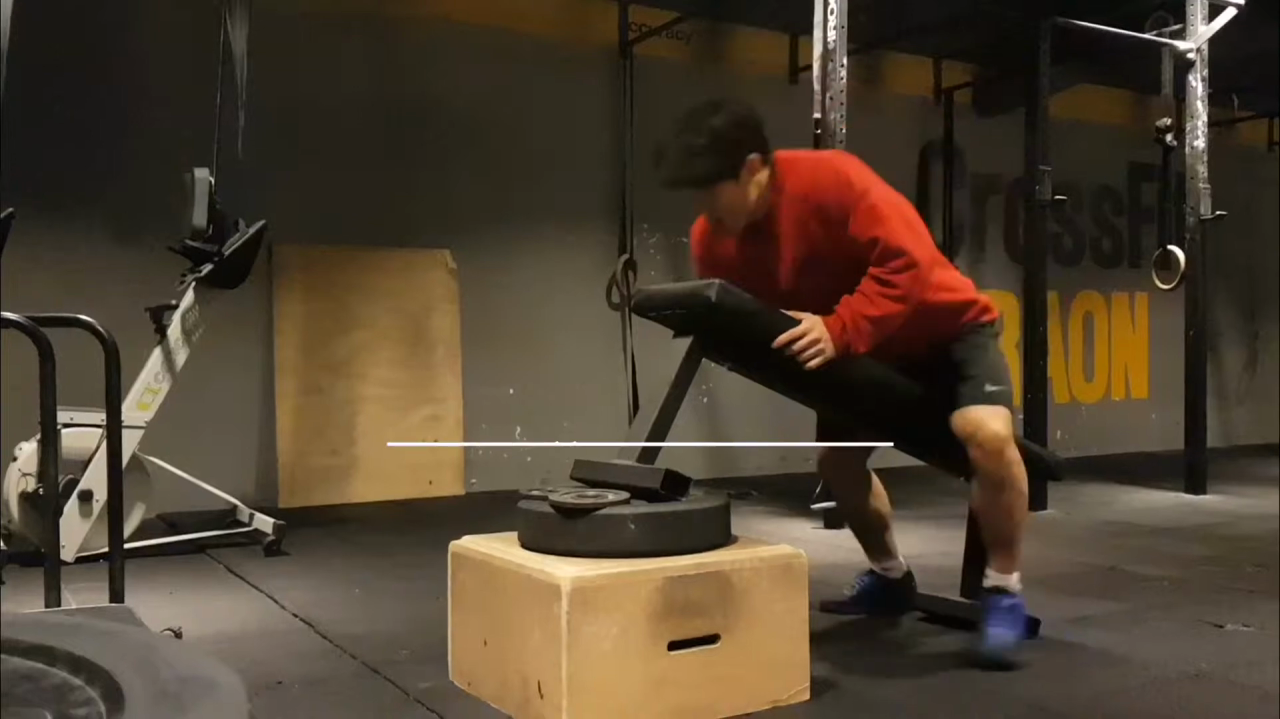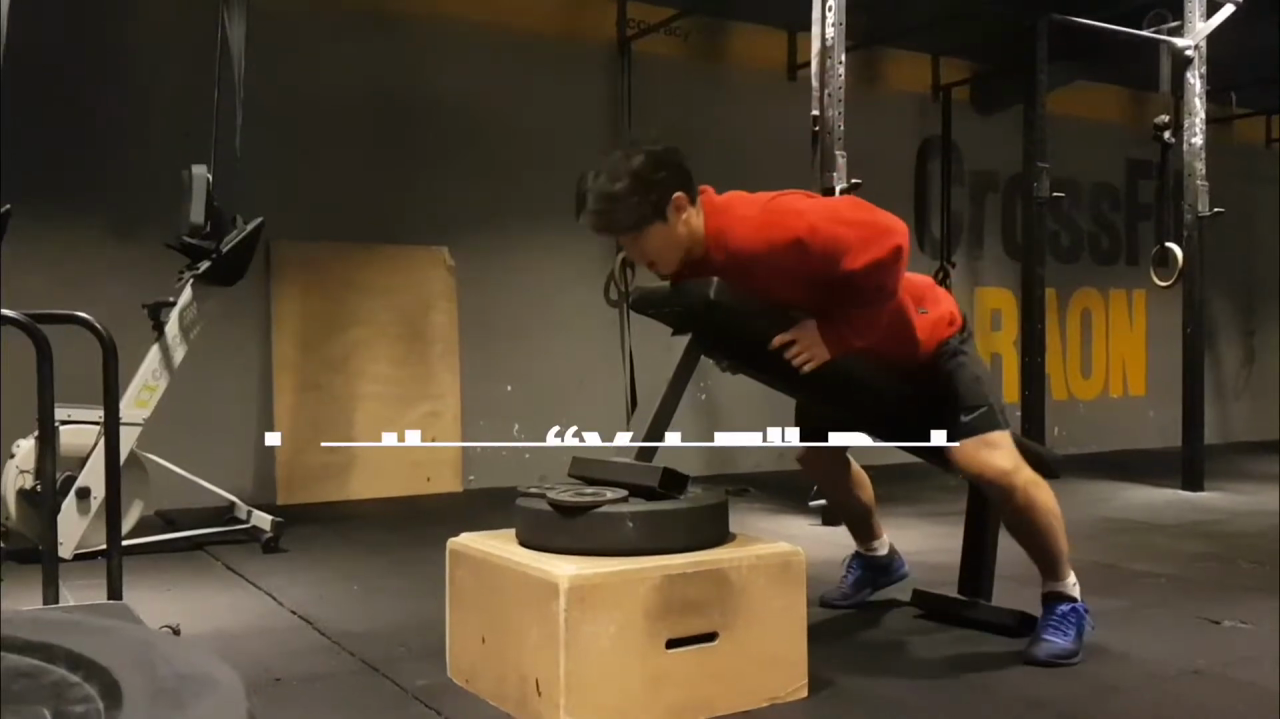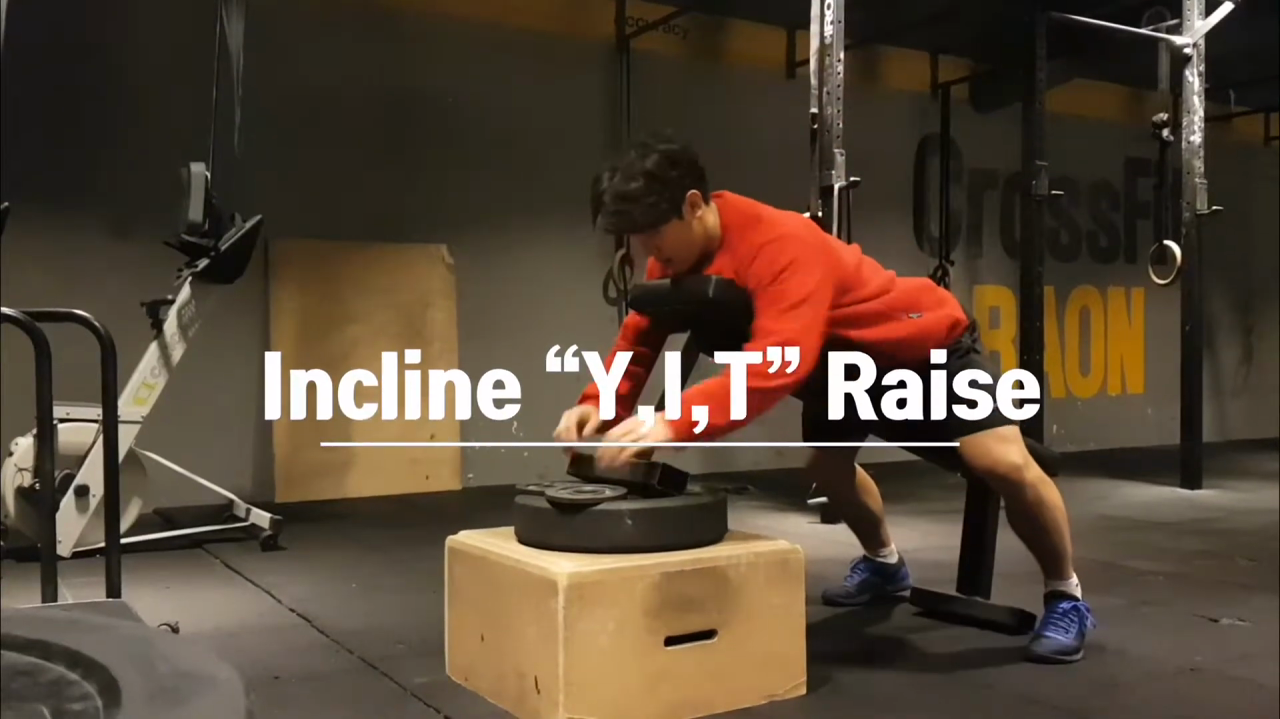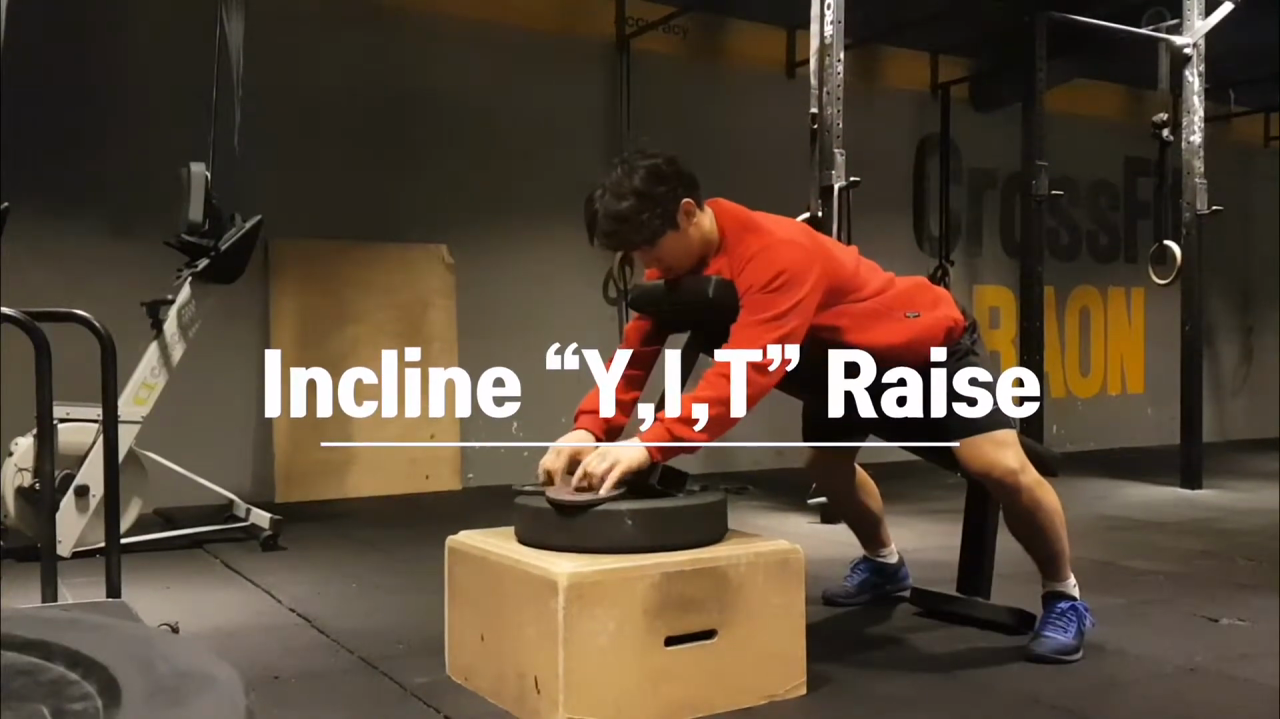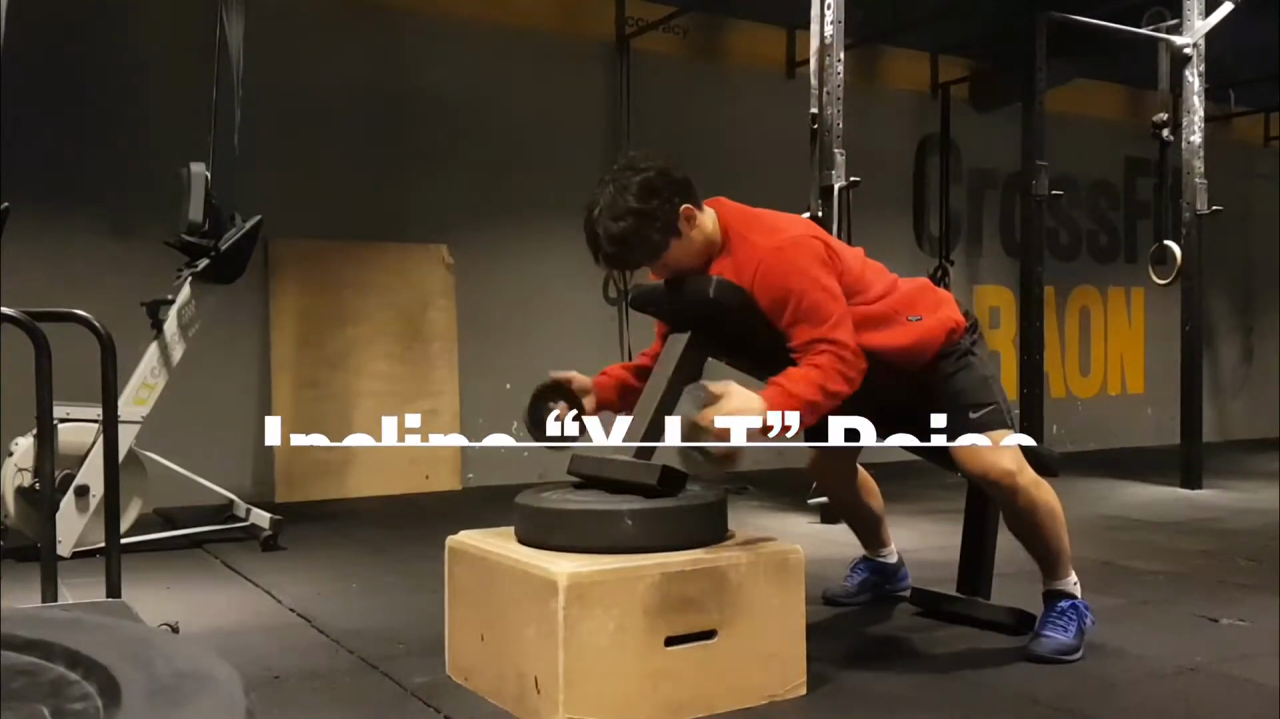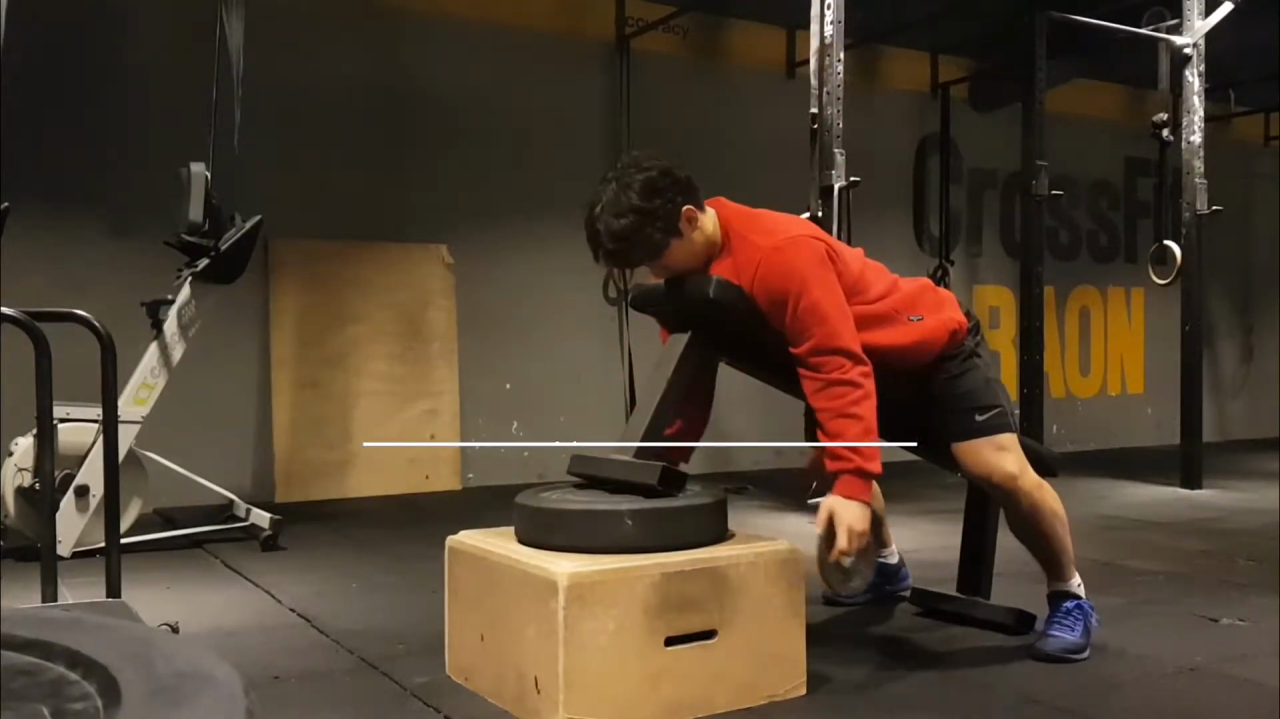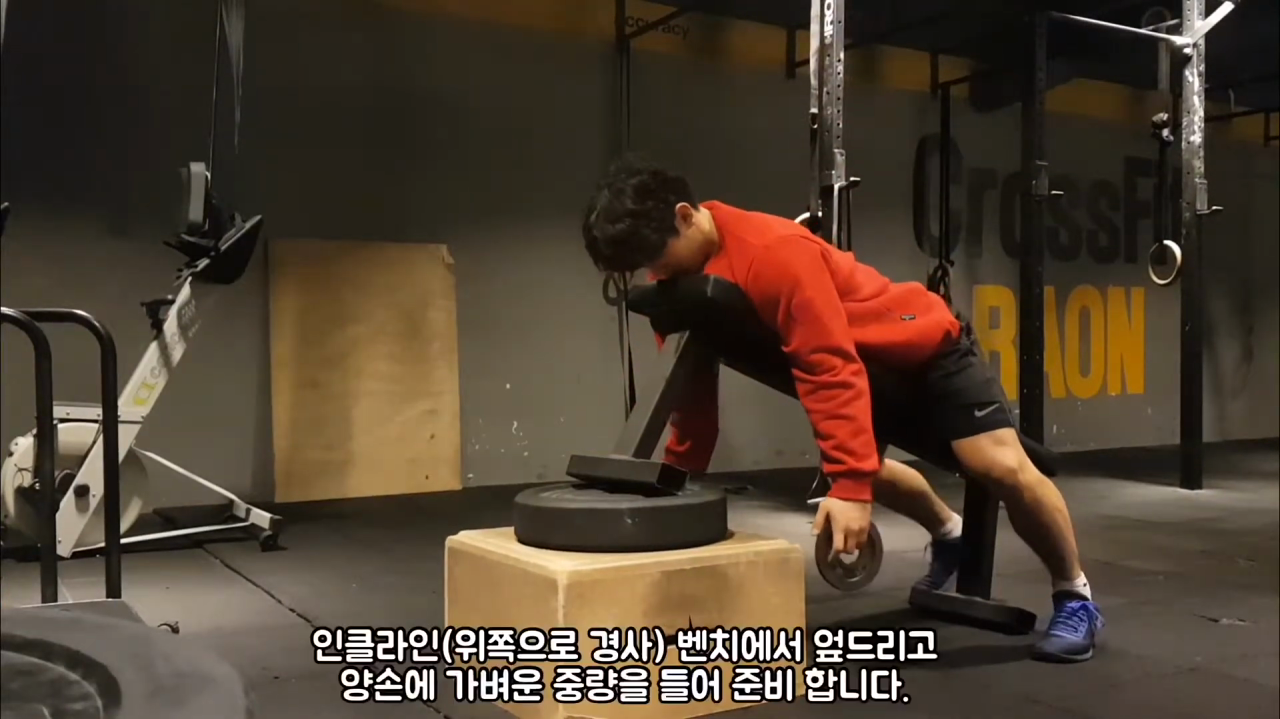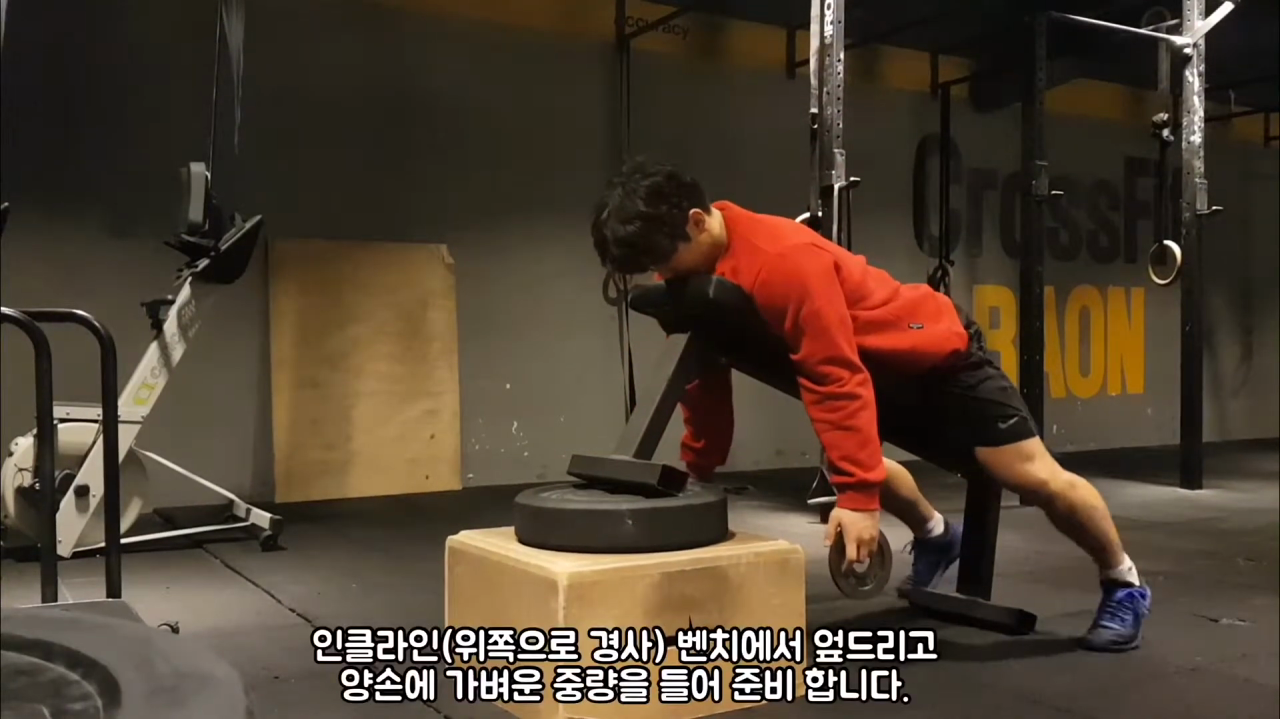
dt=0.5s
person 1, frame 1
left shoulder: (828, 180)
right shoulder: (713, 237)
left elbow: (907, 262)
left wrist: (839, 331)
left hip: (947, 323)
right hip: (868, 350)
left knee: (983, 431)
right knee: (838, 456)
left ankle: (1004, 588)
right ankle: (890, 576)
person 1, frame 2
left shoulder: (761, 225)
right shoulder: (682, 259)
left elbow: (885, 240)
left wrist: (834, 337)
left hip: (921, 338)
right hip: (838, 354)
left knee: (993, 465)
right knee: (817, 454)
left ankle: (1064, 599)
right ankle: (876, 557)
person 1, frame 3
left shoulder: (780, 245)
right shoulder: (677, 257)
left elbow: (772, 363)
right elbow: (638, 343)
left wrist: (673, 425)
right wrist: (593, 405)
left hip: (927, 342)
left knee: (1003, 463)
right knee: (826, 462)
left ankle: (1066, 598)
right ankle: (883, 563)
person 1, frame 4
left shoulder: (776, 253)
right shoulder: (678, 264)
left elbow: (748, 371)
right elbow: (636, 353)
left wrist: (649, 444)
right wrist: (589, 429)
left hip: (928, 341)
left knee: (1000, 468)
right knee: (825, 461)
left ankle: (1064, 599)
right ankle: (884, 563)
person 1, frame 5
left shoulder: (781, 250)
right shoulder: (689, 264)
left elbow: (833, 358)
right elbow: (670, 352)
left wrist: (766, 406)
right wrist: (602, 389)
left hip: (931, 343)
right hip: (861, 355)
left knee: (997, 467)
right knee: (828, 462)
left ankle: (1065, 597)
right ankle: (884, 564)
person 1, frame 6
left shoulder: (782, 253)
right shoulder: (690, 265)
left elbow: (839, 369)
left wrist: (850, 485)
left hip: (933, 343)
right hip: (870, 358)
left knee: (1000, 470)
right knee: (824, 464)
left ankle: (1069, 598)
right ankle: (885, 564)
person 1, frame 7
left shoulder: (775, 253)
right shoulder: (681, 272)
left elbow: (831, 369)
right elbow: (693, 382)
left wrist: (850, 485)
left hip: (924, 345)
right hip: (867, 360)
left knee: (1002, 467)
right knee: (858, 465)
left ankle: (1075, 598)
right ankle: (950, 534)
person 1, frame 8
left shoulder: (784, 259)
right shoulder: (695, 270)
left elbow: (837, 378)
right elbow: (705, 378)
left wrist: (859, 496)
right wrist: (696, 474)
left hip: (935, 351)
right hip: (876, 369)
left knee: (1033, 476)
right knee: (859, 455)
left ankle: (1123, 583)
right ankle: (933, 535)
